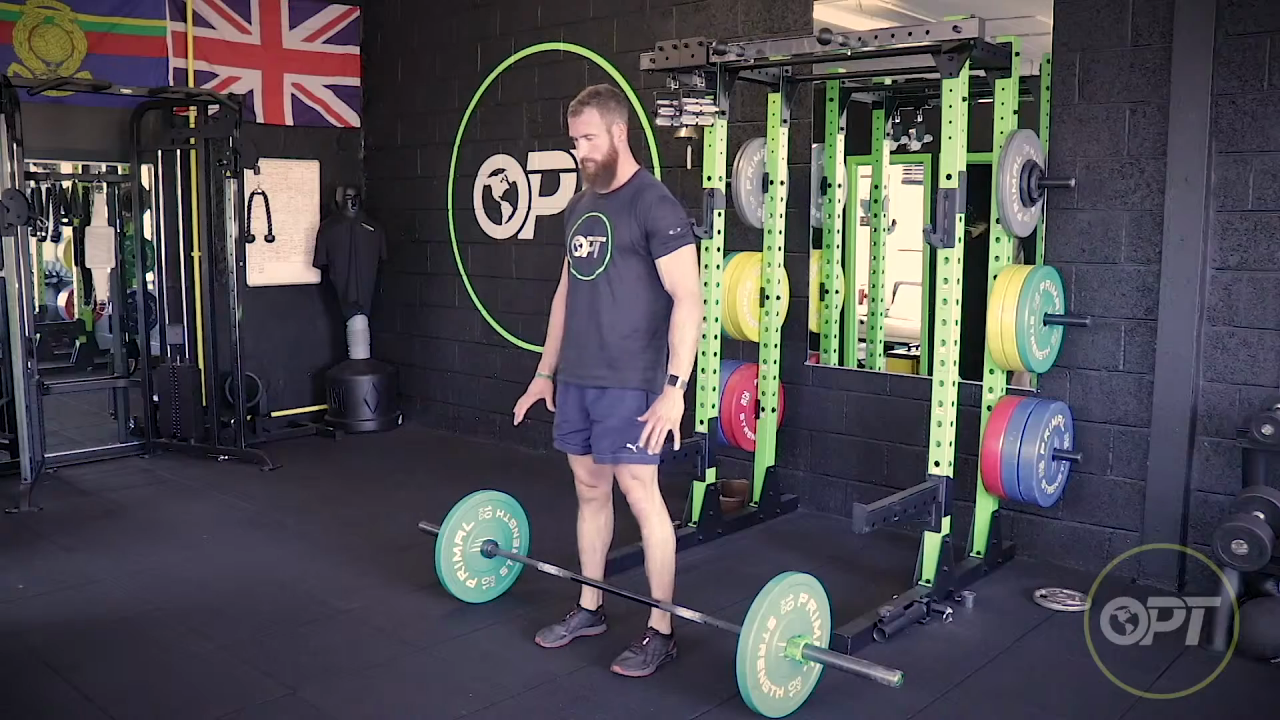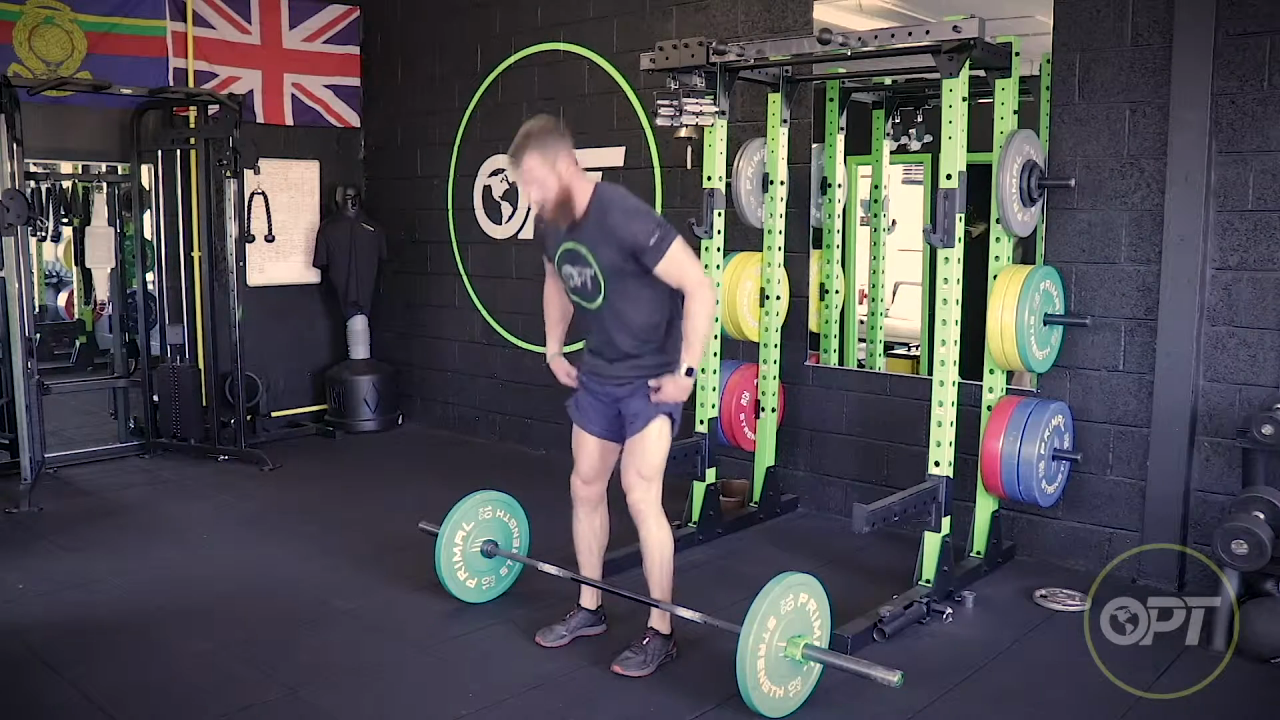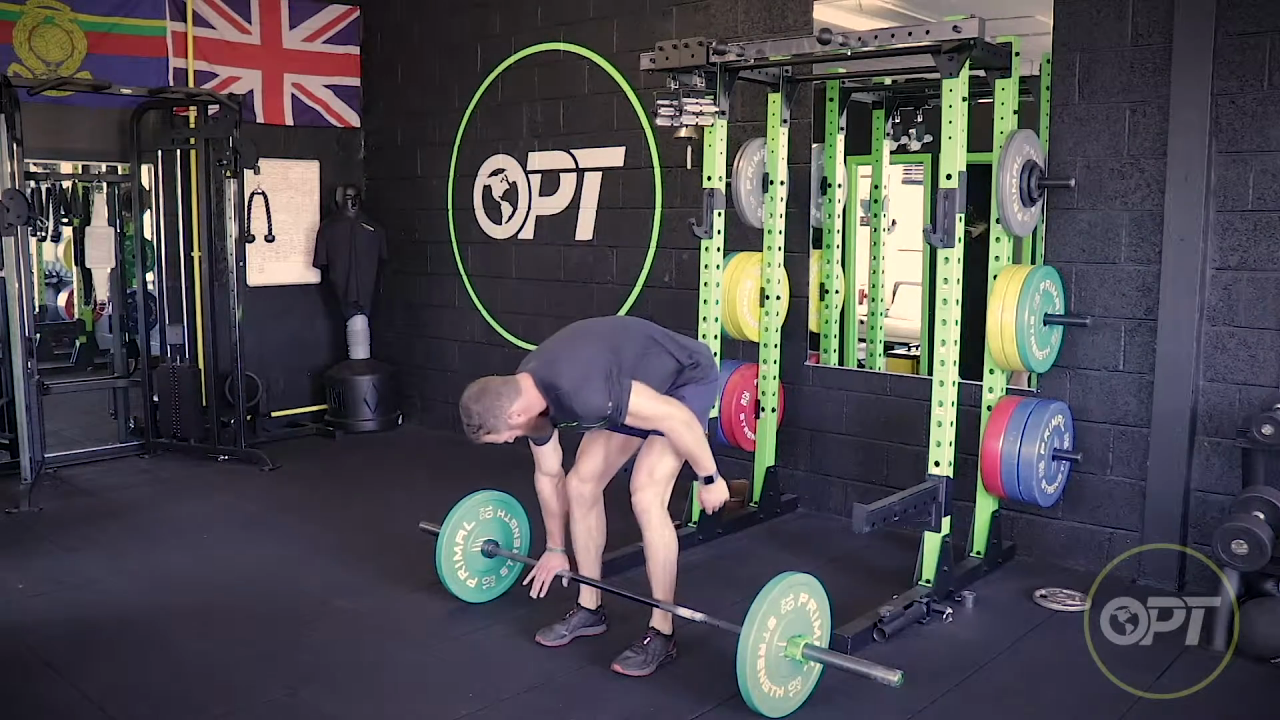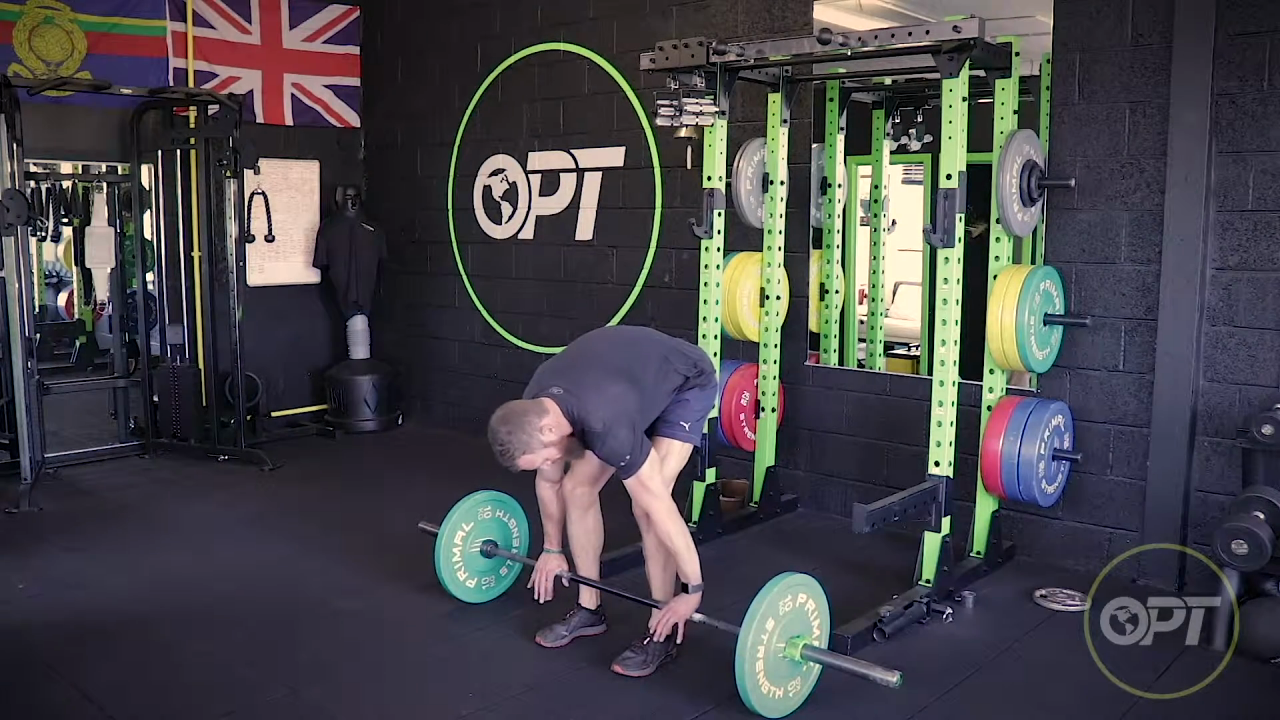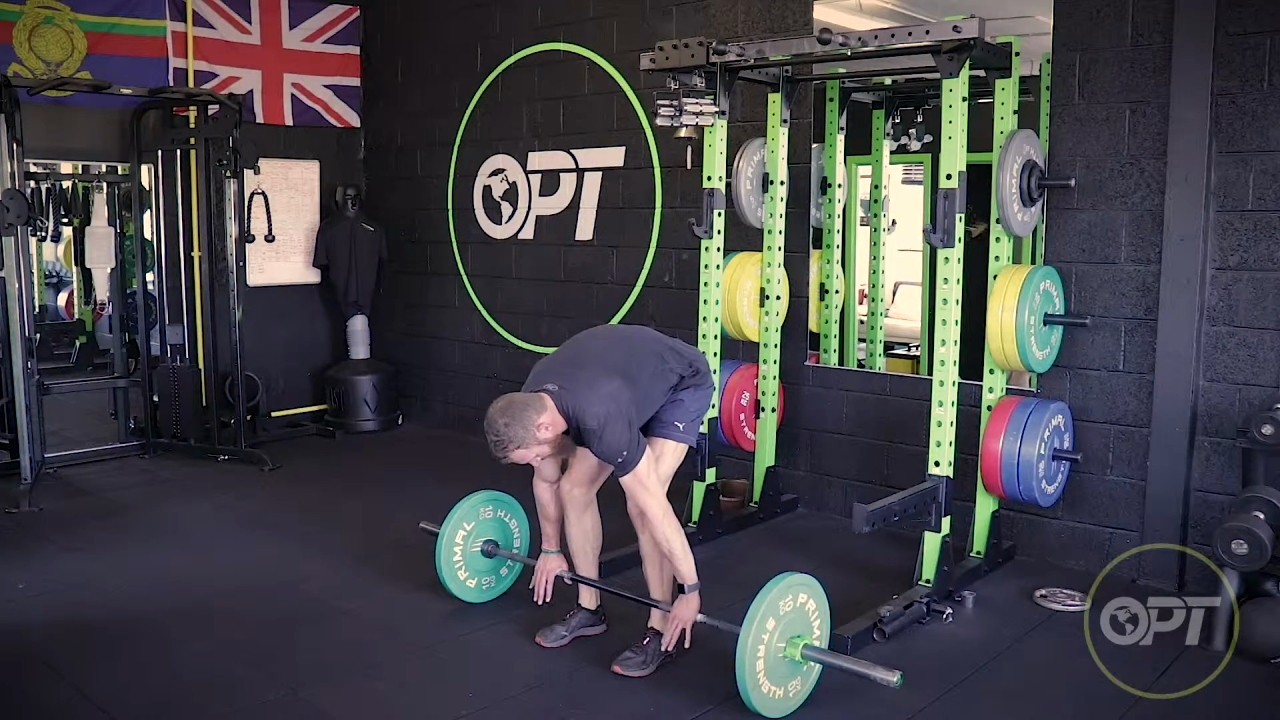
dt=1s
person 1, frame 1
left shoulder: (655, 206)
right shoulder: (579, 207)
left elbow: (688, 300)
left wrist: (675, 388)
right wrist: (544, 372)
left hip: (629, 385)
right hip: (576, 379)
left knee: (640, 496)
right knee: (589, 491)
left ankle: (660, 630)
right ankle: (589, 607)
person 1, frame 2
left shoulder: (626, 218)
right shoulder: (552, 223)
left elbow: (699, 288)
left wrist: (686, 372)
right wrist: (554, 347)
left hip: (655, 378)
right hip: (599, 374)
left knee: (640, 499)
right knee: (585, 487)
left ankle: (660, 631)
right ankle: (589, 609)
person 1, frame 3
left shoulder: (580, 391)
right shoulder: (528, 395)
left elbow: (676, 419)
right elbow: (549, 475)
left wrist: (709, 479)
right wrist: (555, 548)
left hip: (686, 379)
right hip: (636, 382)
left knee: (645, 496)
right knee: (581, 484)
left ankle: (661, 632)
right ankle: (589, 609)
person 1, frame 4
left shoulder: (604, 425)
right shoulder: (533, 412)
left elbow: (661, 511)
right elbow: (550, 483)
left wrist: (692, 590)
right wrist: (552, 549)
left hip: (686, 384)
right hip: (633, 377)
left knee: (646, 504)
right knee: (577, 487)
left ankle: (663, 632)
right ankle: (589, 608)
person 1, frame 5
left shoulder: (599, 420)
right shoulder: (530, 407)
left elbow: (655, 510)
right elbow: (547, 482)
left wrist: (690, 591)
right wrist: (550, 549)
left hip: (682, 384)
right hip: (631, 377)
left knee: (640, 504)
right knee: (574, 487)
left ankle: (661, 630)
right ankle: (589, 609)
